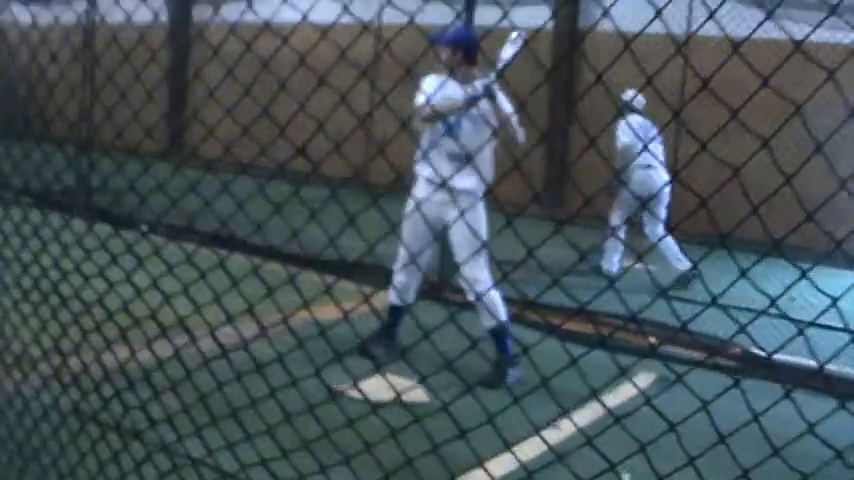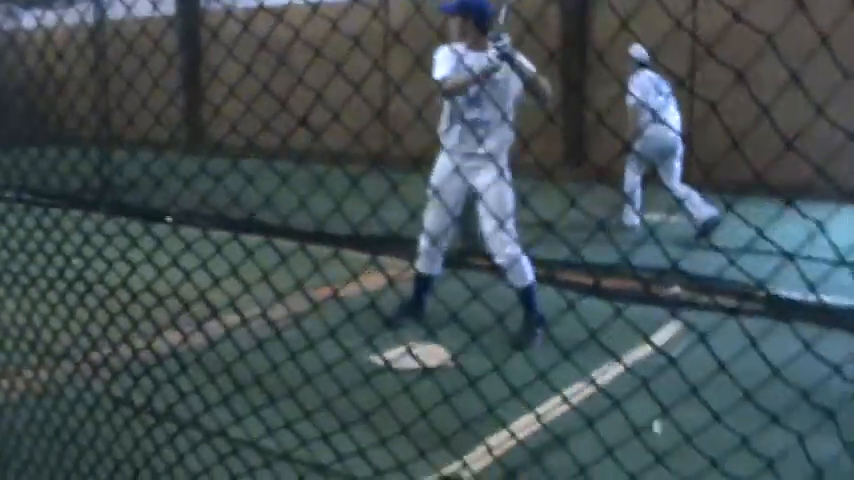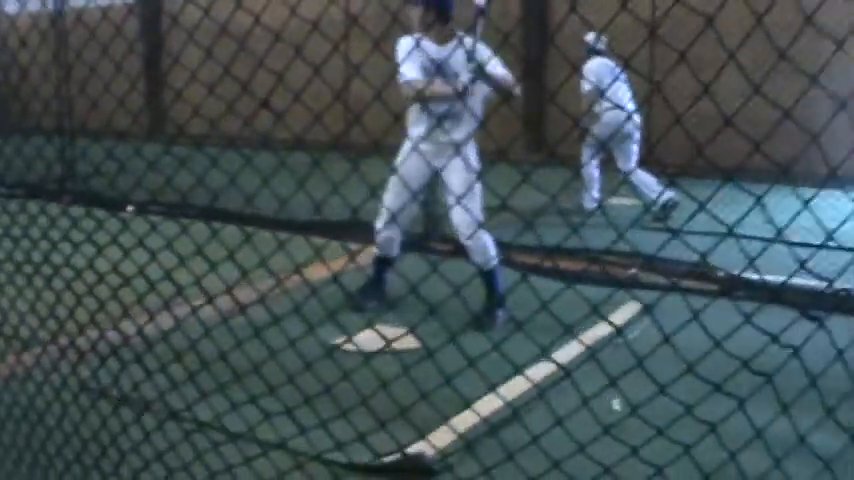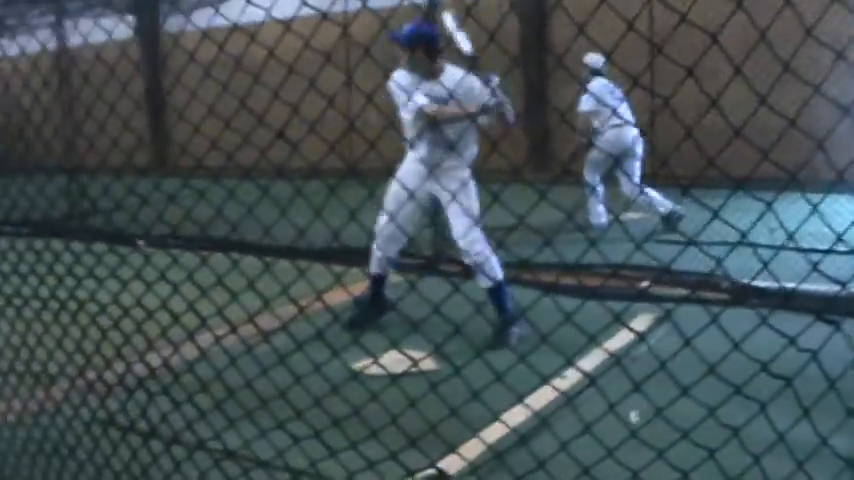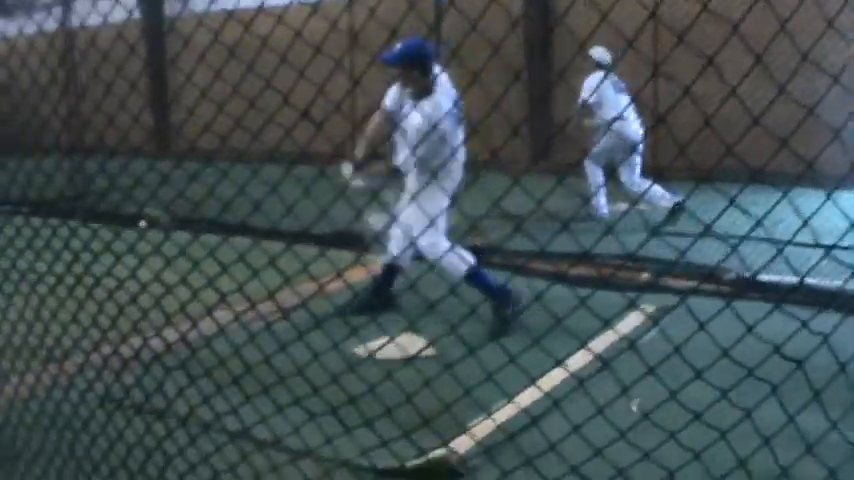
dt=0.2s
person 1, frame 1
left shoulder: (492, 93)
right shoulder: (433, 83)
left elbow: (519, 138)
right elbow: (424, 115)
left wrist: (494, 105)
right wrist: (467, 102)
left hip: (466, 197)
right hip: (427, 190)
left knee: (476, 278)
right knee: (407, 263)
left ankle: (507, 356)
right ankle: (389, 332)
person 1, frame 2
left shoulder: (508, 58)
right shoulder: (447, 54)
left elbow: (546, 94)
right elbow: (446, 88)
left wrist: (514, 63)
right wrist: (485, 72)
left hip: (491, 163)
right hip: (451, 159)
left knee: (502, 242)
right knee: (432, 233)
left ankle: (534, 316)
right ankle: (417, 300)
person 1, frame 3
left shoulder: (474, 50)
right shoulder: (409, 45)
left elbow: (514, 90)
right elbow: (411, 91)
left wrist: (487, 74)
right wrist: (456, 90)
left hip: (458, 149)
right hip: (418, 143)
left knee: (469, 225)
right knee: (391, 214)
left ankle: (496, 298)
right ankle: (377, 282)
person 1, frame 4
left shoulder: (465, 81)
right shoulder: (399, 80)
left elbow: (508, 116)
right elbow: (430, 113)
left wrist: (495, 98)
right wrist: (474, 111)
left hip: (454, 171)
right hip: (416, 166)
left knee: (471, 243)
right knee: (386, 232)
left ankle: (508, 315)
right ankle: (374, 299)
person 1, frame 5
left shoulder: (431, 114)
left elbow: (415, 162)
right elbow: (383, 115)
right wrist: (362, 151)
left hip: (437, 174)
right hip: (420, 167)
left knee: (429, 241)
right knee: (405, 228)
left ankle: (502, 297)
right ankle: (381, 291)
person 2, frame 1
left shoulder: (627, 122)
right shoulder: (651, 126)
left elbow: (624, 152)
right elbow: (656, 155)
left wrist: (620, 177)
left hip: (641, 177)
right hip: (662, 180)
left knee: (617, 219)
right knee: (656, 231)
left ankle: (609, 266)
right ankle: (686, 268)
person 2, frame 2
left shoulder: (638, 78)
right shoulder: (659, 80)
left elbow: (634, 110)
right elbow: (669, 111)
left wrist: (631, 137)
left hip: (655, 132)
right hip: (675, 133)
left knee: (633, 169)
right knee: (673, 183)
left ankle: (631, 219)
right ankle: (707, 216)
person 2, frame 3
left shoulder: (591, 65)
right shoulder: (614, 66)
left elbow: (589, 97)
right elbow: (614, 95)
left wrist: (585, 123)
left hip: (613, 117)
right hip: (632, 119)
left knee: (589, 154)
right knee: (629, 168)
left ankle: (590, 203)
right ankle: (665, 199)
person 2, frame 4
left shoulder: (591, 86)
right shoulder: (612, 86)
left elbow: (585, 116)
left hip: (614, 135)
right hip: (634, 137)
left knee: (591, 172)
right knee: (632, 186)
left ankle: (598, 218)
right ankle: (670, 211)
person 2, frame 5
left shoulder: (593, 79)
right shoulder: (616, 80)
left elbow: (584, 107)
right wrist: (594, 121)
left hip: (617, 129)
right hip: (635, 130)
left knee: (592, 164)
right knee: (632, 180)
left ankle: (600, 209)
right ankle: (673, 203)
